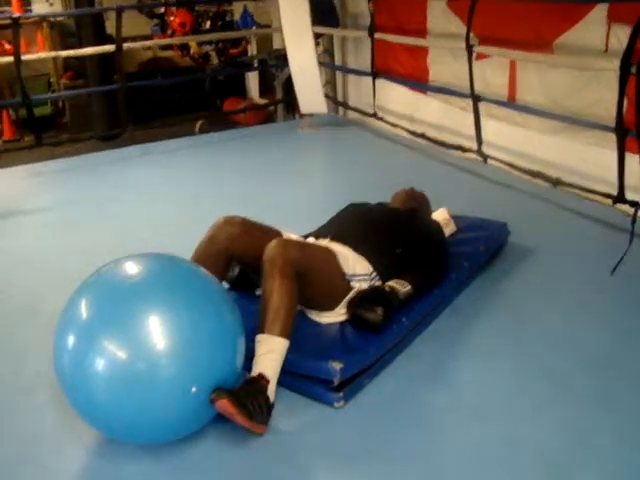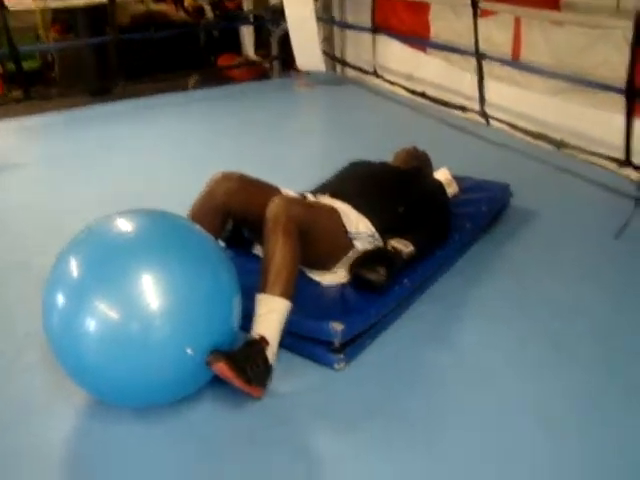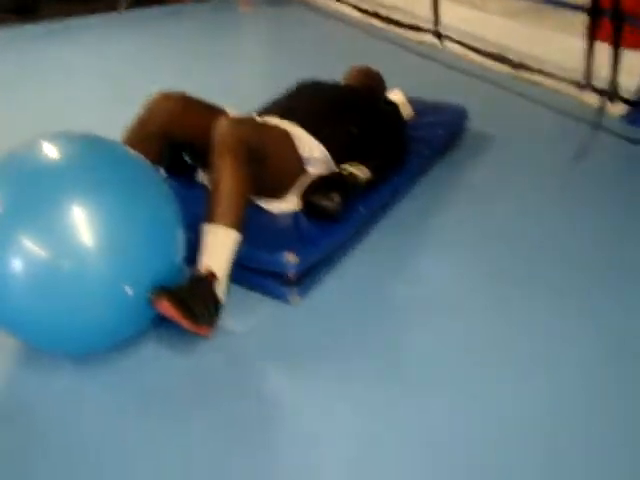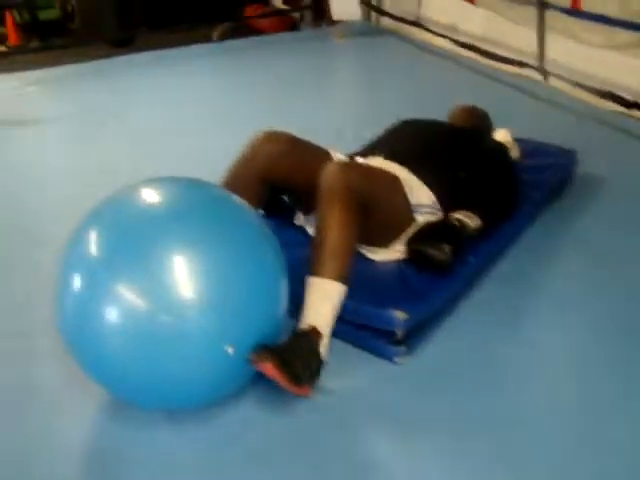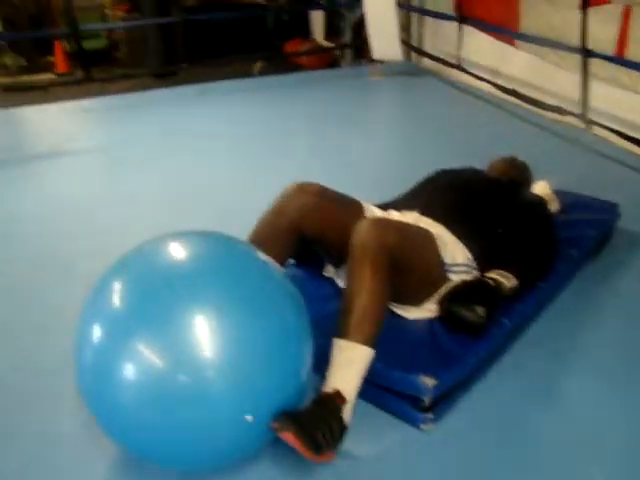
dt=0.4s
person 1, frame 1
left shoulder: (424, 229)
right shoulder: (359, 209)
left elbow: (432, 267)
left wrist: (392, 293)
right wrist: (251, 265)
left hip: (353, 268)
left knee: (282, 252)
right knee: (230, 229)
left ankle: (261, 390)
person 1, frame 2
left shoulder: (426, 189)
right shoulder: (361, 167)
left elbow: (435, 227)
left wrist: (394, 253)
right wrist: (248, 222)
left hip: (354, 227)
right hip: (307, 219)
left knee: (285, 209)
right knee: (228, 185)
left ankle: (261, 351)
person 1, frame 3
left shoulder: (380, 111)
right shoulder: (312, 88)
left elbow: (390, 152)
right elbow: (264, 115)
left wrist: (349, 178)
left hip: (305, 151)
right hip: (250, 146)
left knee: (233, 131)
right knee: (167, 106)
left ankle: (209, 288)
person 1, frame 4
left shoulder: (486, 152)
right shoulder: (414, 126)
left elbow: (500, 197)
right elbow: (363, 156)
left wrist: (457, 227)
left hip: (412, 195)
right hip: (354, 185)
left knee: (342, 176)
right knee: (270, 146)
person 1, frame 5
left shoulder: (524, 207)
right shoulder: (453, 177)
left elbow: (537, 254)
right elbow: (402, 202)
left wrist: (493, 287)
left hip: (446, 251)
left knee: (375, 234)
right knee: (303, 198)
